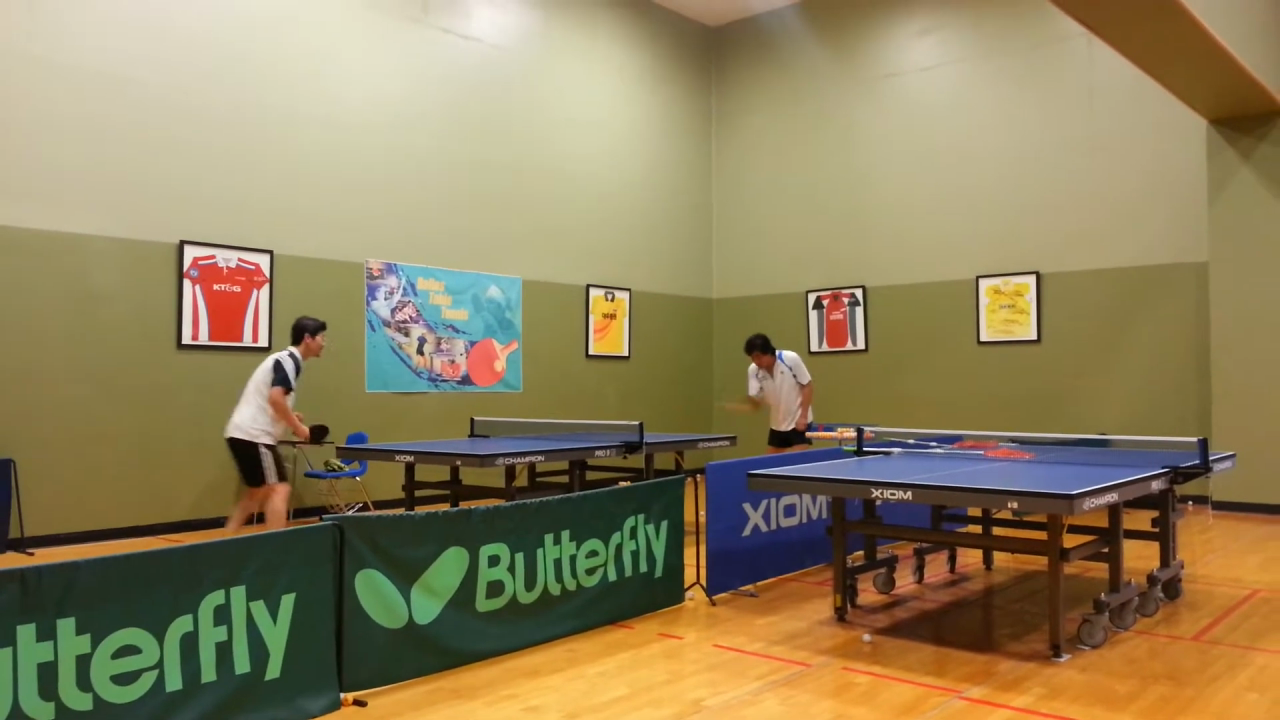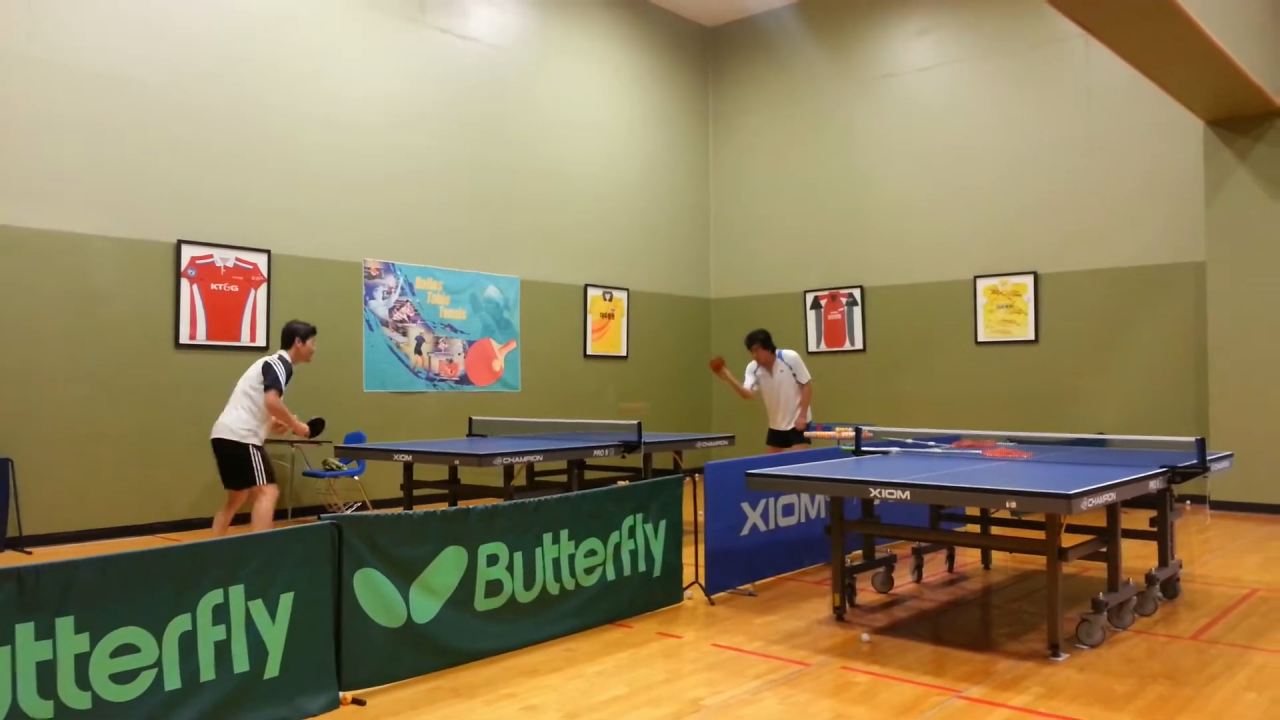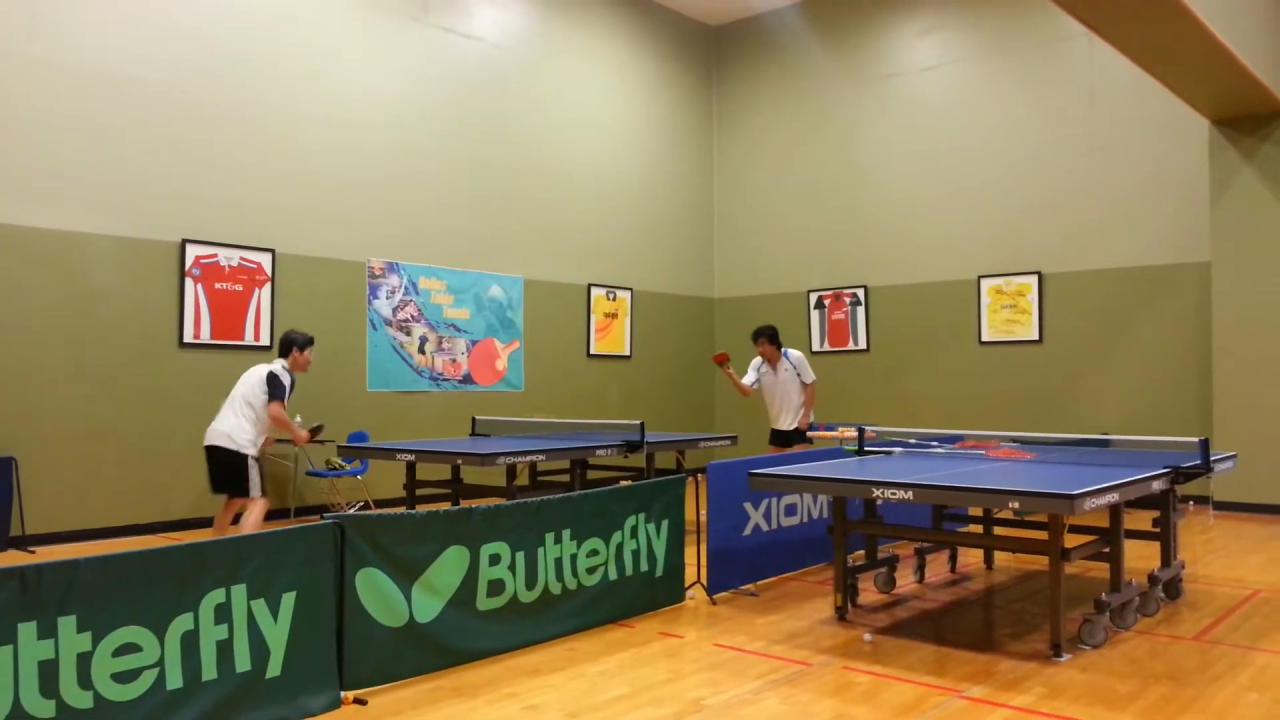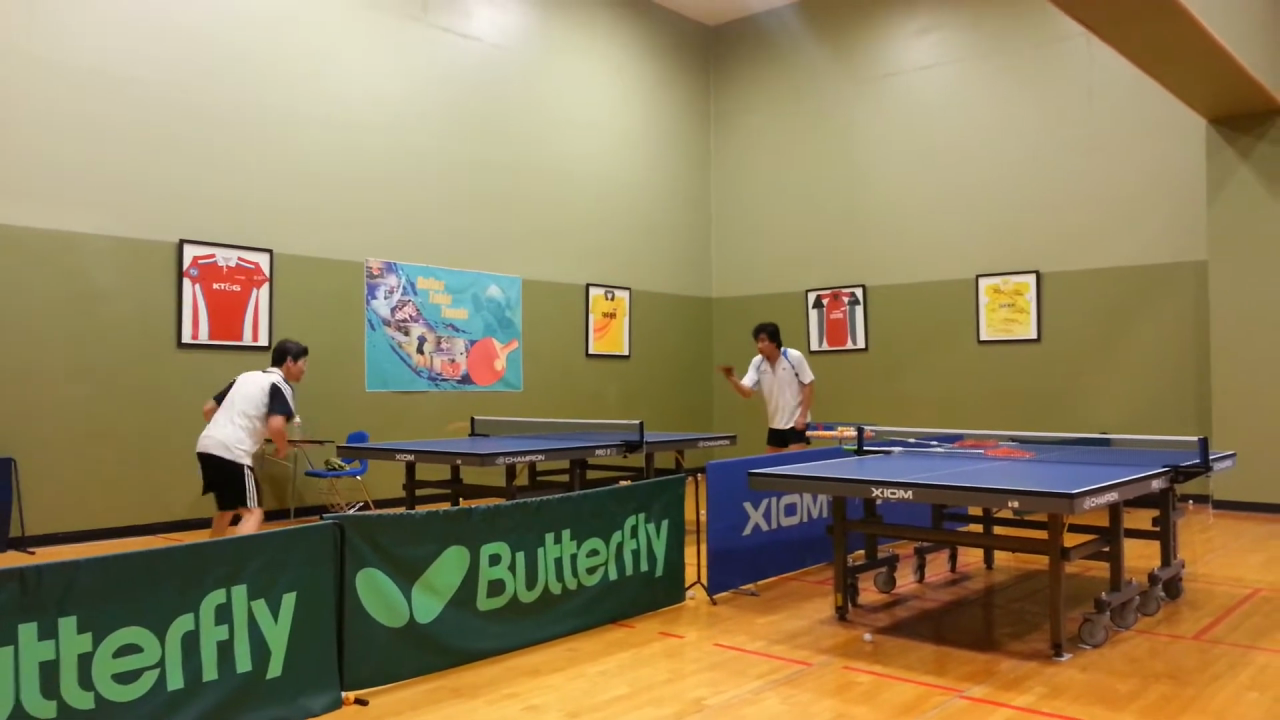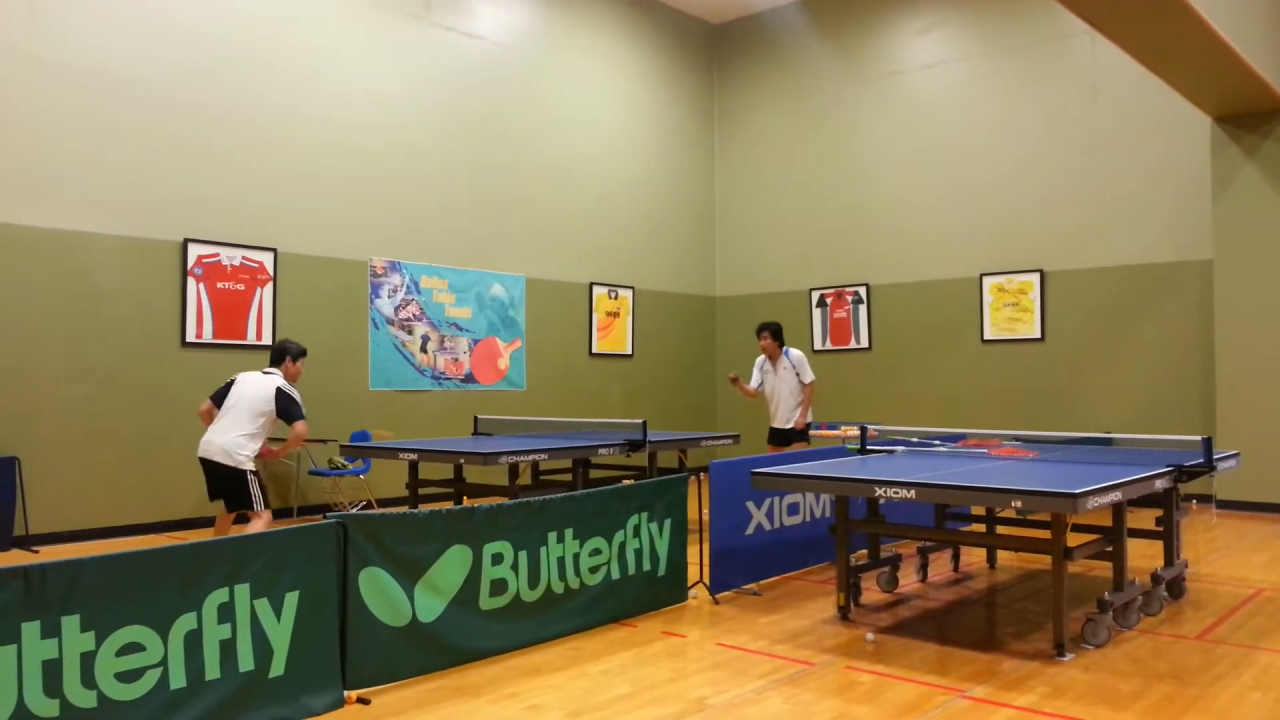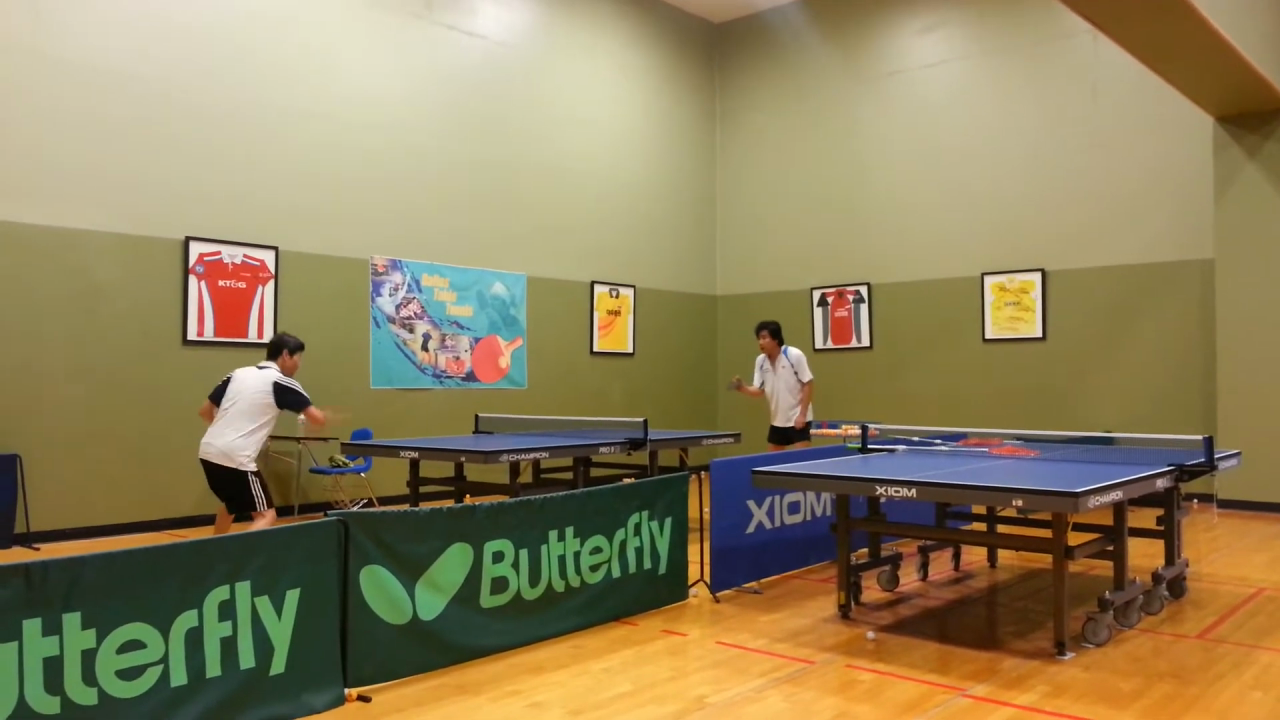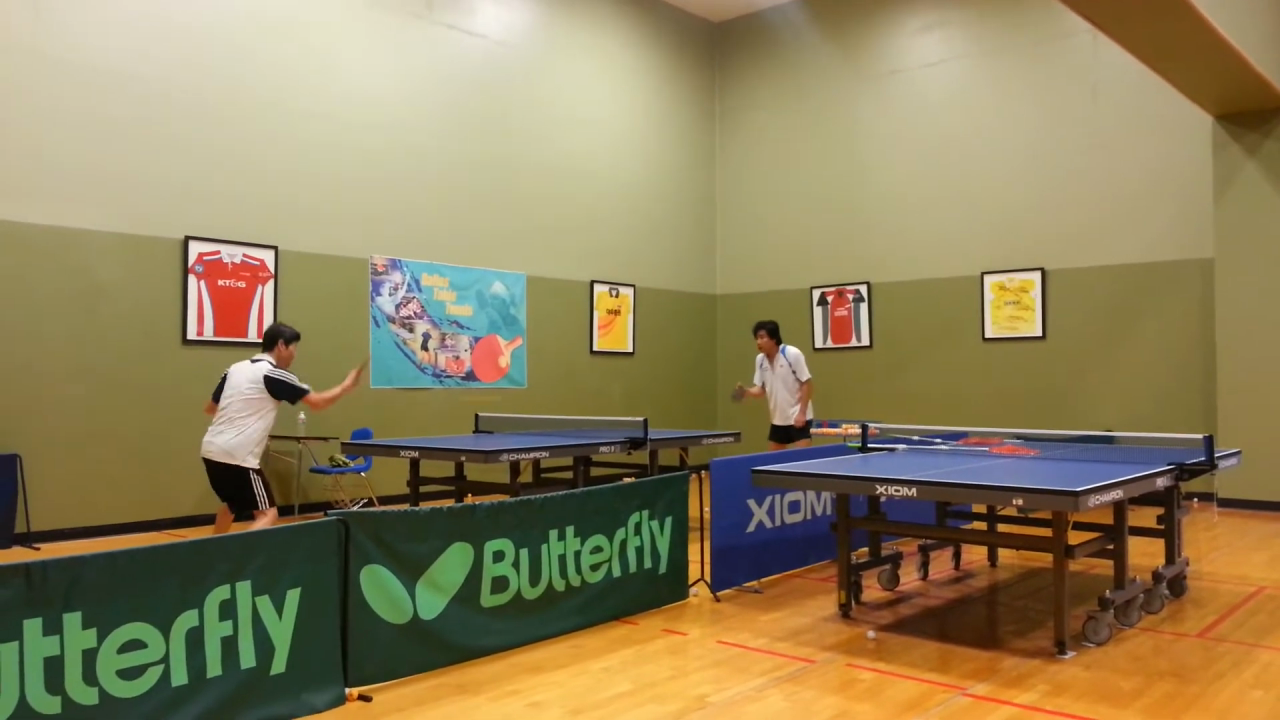
dt=0.1s
person 1, frame 1
left shoulder: (281, 359)
right shoulder: (289, 361)
right elbow: (276, 398)
left wrist: (289, 417)
right wrist: (297, 426)
left hip: (241, 433)
right hip: (253, 435)
left knee: (254, 492)
right knee: (280, 490)
person 1, frame 2
left shoulder: (268, 363)
right shoulder: (280, 364)
right elbow: (272, 401)
left wrist: (271, 423)
right wrist: (297, 425)
left hip: (223, 433)
right hip: (239, 437)
left knee: (237, 495)
right knee: (268, 492)
person 1, frame 3
left shoulder: (259, 370)
right shoulder: (283, 375)
right elbow: (275, 413)
right wrist: (297, 434)
left hip: (216, 440)
right hip: (237, 445)
left knee: (235, 500)
right knee: (257, 504)
person 1, frame 4
left shoulder: (245, 377)
right shoulder: (281, 387)
left elbow: (208, 410)
right elbow: (276, 427)
right wrist: (281, 447)
left hip: (207, 447)
right hip: (231, 453)
left knee: (229, 505)
right knee: (253, 512)
person 1, frame 5
left shoulder: (241, 378)
right shoulder: (285, 390)
left elbow: (205, 410)
right elbow: (300, 432)
right wrist: (281, 451)
left hip: (208, 451)
right hip: (234, 458)
left knee: (233, 504)
right knee: (262, 517)
person 1, frame 6
left shoulder: (238, 374)
right shoulder: (283, 383)
left elbow: (207, 409)
right elbow: (317, 418)
right wrist: (326, 418)
left hip: (210, 451)
right hip: (235, 458)
left knee: (232, 503)
right knee: (265, 516)
person 1, frame 7
left shoulder: (235, 369)
right shoulder: (273, 375)
left elbow: (211, 407)
right elbow: (317, 401)
right wrist: (347, 384)
left hip: (211, 450)
right hip: (238, 456)
left knee: (233, 502)
right knee: (267, 514)
